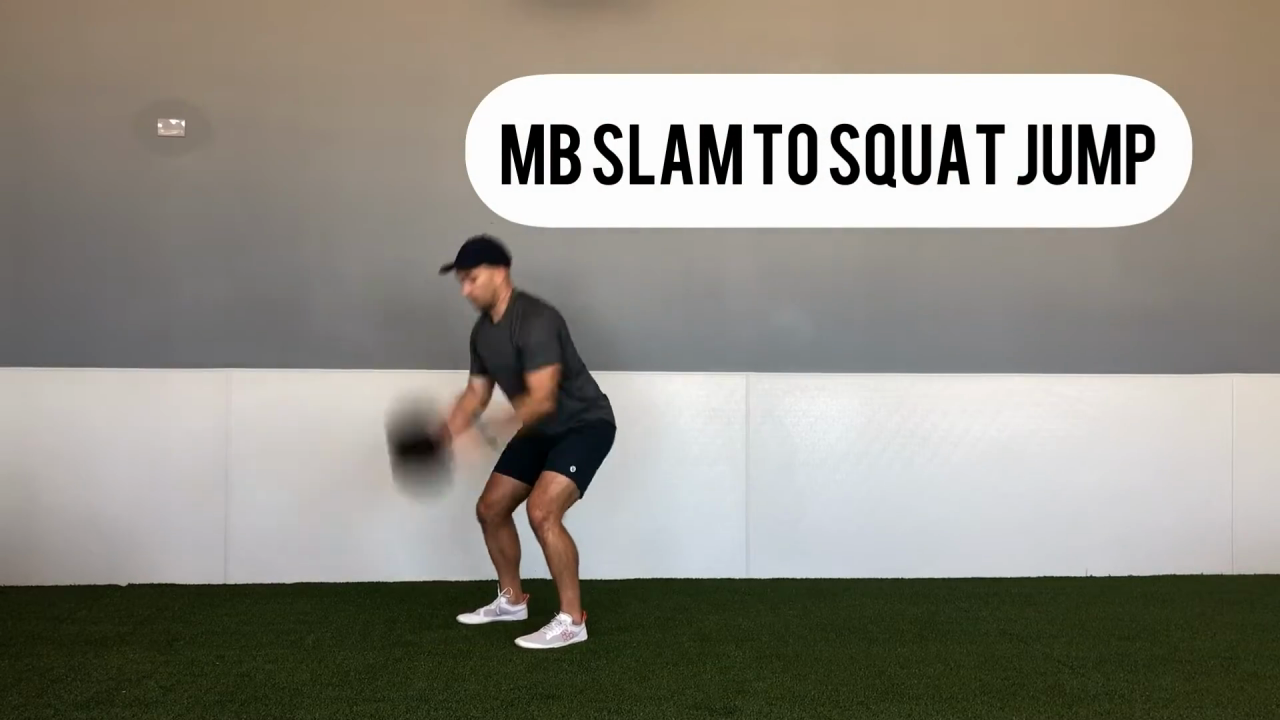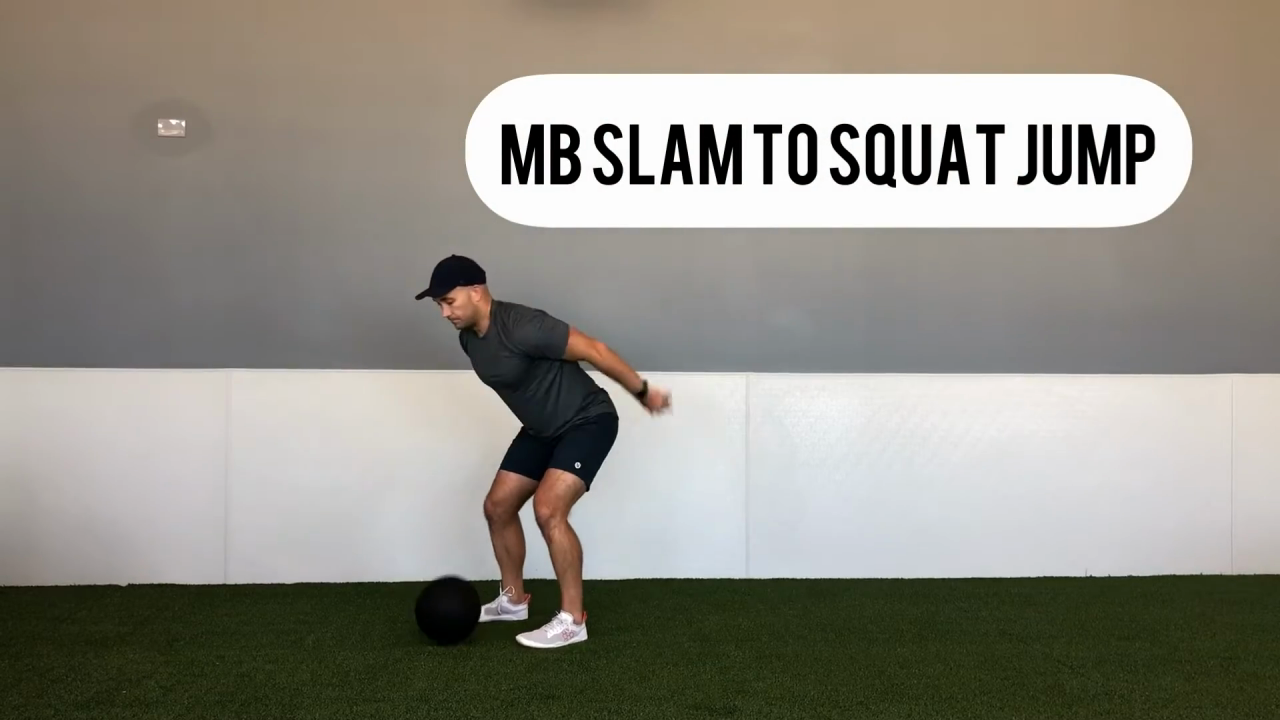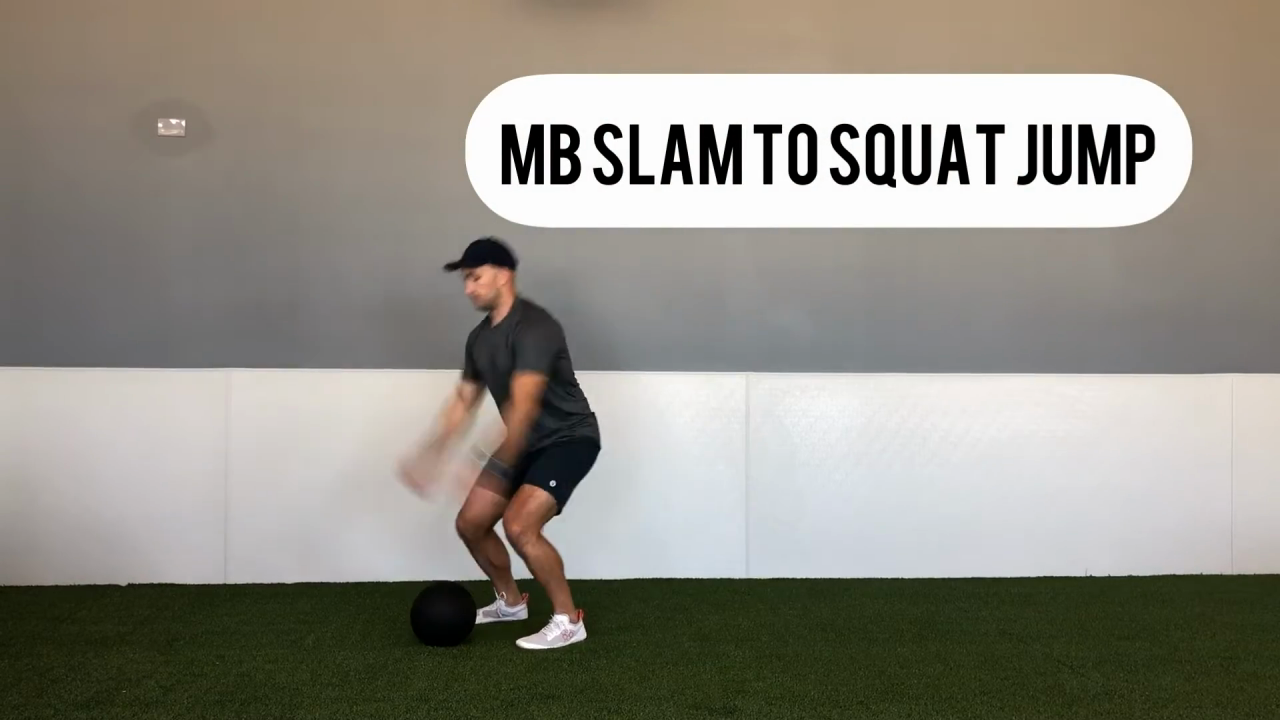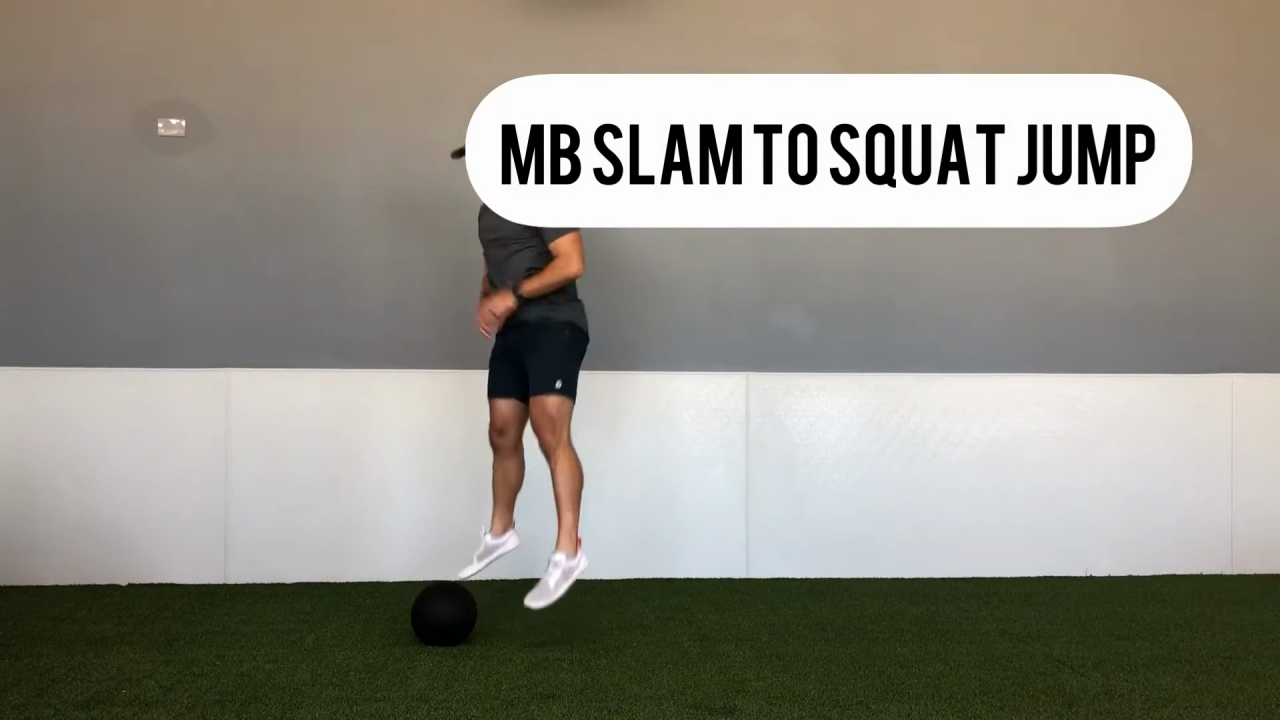
dt=0.3s
person 1, frame 1
left shoulder: (535, 321)
right shoulder: (482, 330)
left elbow: (543, 399)
right elbow: (477, 392)
left wrist: (486, 431)
right wrist: (450, 426)
left hip: (584, 425)
right hip: (540, 431)
left knee: (542, 512)
right knee: (490, 509)
left ankle: (571, 620)
right ankle: (512, 599)
person 1, frame 2
left shoulder: (521, 327)
right shoulder: (468, 339)
left elbow: (593, 350)
left wrist: (643, 391)
left hip: (587, 421)
right hip: (541, 428)
left knee: (548, 510)
right knee: (497, 506)
left ankle: (572, 619)
right ankle: (513, 598)
person 1, frame 3
left shoulder: (535, 326)
right shoulder: (481, 336)
left elbow: (523, 406)
right elbow: (463, 404)
left wrist: (495, 470)
right wrist: (430, 454)
left hip: (569, 441)
right hip: (526, 444)
left knee: (521, 526)
right knee: (471, 523)
left ankle: (568, 620)
right ankle: (510, 601)
person 1, frame 4
right shoulder: (490, 209)
left elbow: (571, 265)
left wrist: (515, 295)
right wrist: (487, 302)
left hip: (554, 327)
right hip: (512, 334)
left knee: (551, 436)
right knee: (503, 437)
left ankle: (568, 552)
right ankle: (500, 532)
